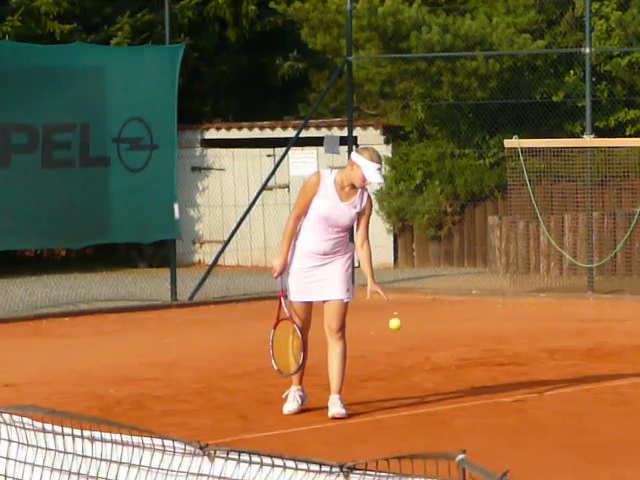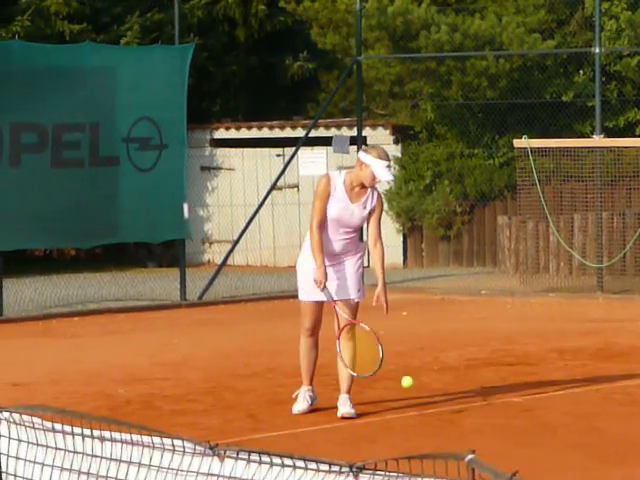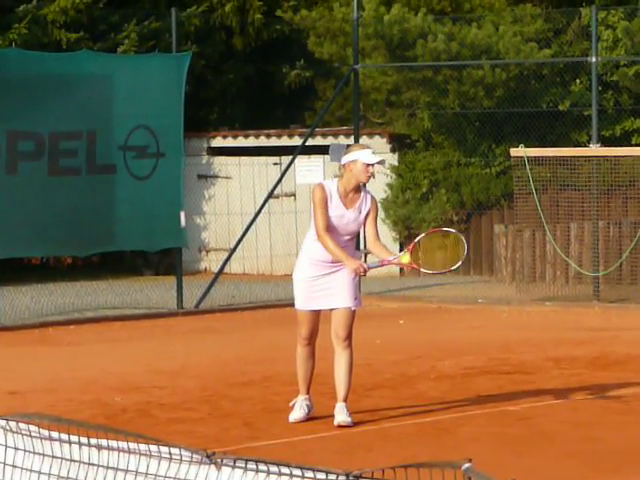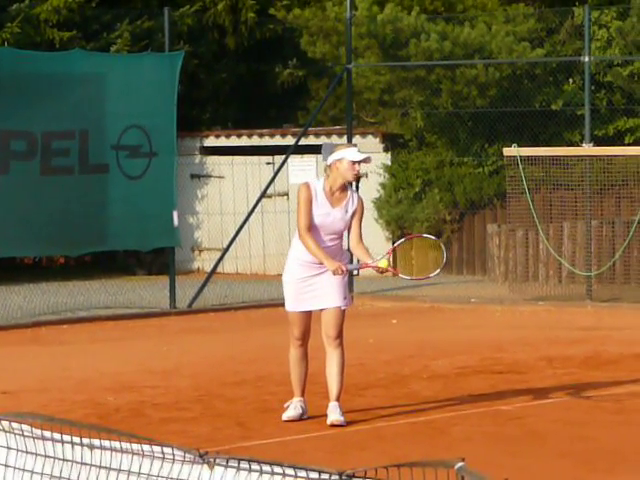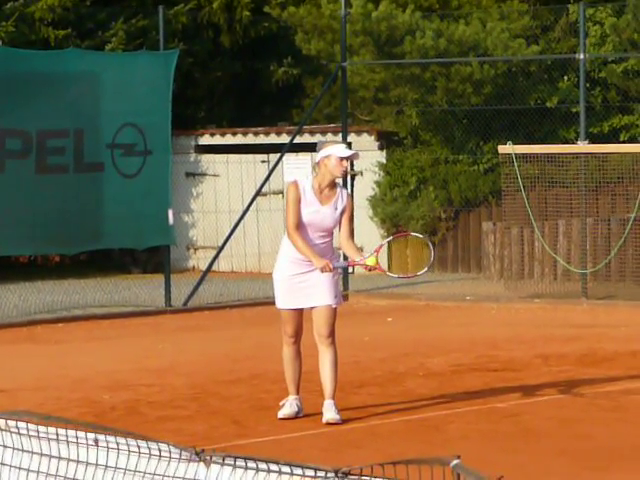
dt=0.5s
person 1, frame 1
left shoulder: (365, 200)
right shoulder: (318, 180)
left elbow: (361, 242)
right elbow: (295, 218)
left wrist: (371, 281)
right wrist: (283, 256)
left hip: (336, 263)
right hip: (303, 260)
left knee: (335, 331)
right knee: (299, 329)
left ankle: (335, 397)
right ankle: (296, 390)
person 1, frame 2
left shoulder: (375, 199)
right shoulder: (328, 182)
left elbow: (375, 241)
right elbow: (315, 227)
left wrist: (381, 284)
right wrist: (320, 267)
left hip: (347, 263)
right hip: (314, 261)
right knee: (309, 329)
left ankle: (345, 397)
right ankle: (307, 390)
person 1, frame 3
left shoulder: (369, 202)
right shoulder: (322, 190)
left elbow: (372, 242)
right elbow: (322, 233)
left wrist: (395, 258)
right wrist: (348, 260)
left hip: (344, 272)
right hip: (311, 268)
left knee: (343, 340)
right knee: (305, 339)
left ankle: (341, 406)
right ankle: (303, 399)
person 1, frame 4
left shoulder: (356, 202)
right shoulder: (308, 190)
left elbow: (355, 242)
right elbow: (304, 232)
left wrist: (374, 262)
right wrist: (327, 260)
left hip: (333, 273)
right hip: (300, 269)
left knee: (334, 340)
right knee: (298, 340)
left ankle: (334, 405)
right ankle: (298, 401)
person 1, frame 5
left shoulder: (345, 198)
right shoulder: (297, 188)
left elbow: (345, 238)
right elbow: (292, 230)
left wrist: (362, 259)
right wrist: (314, 258)
left hip: (325, 271)
right hip: (291, 269)
left knee: (326, 338)
right knee: (291, 338)
left ankle: (329, 404)
right ankle: (293, 399)
